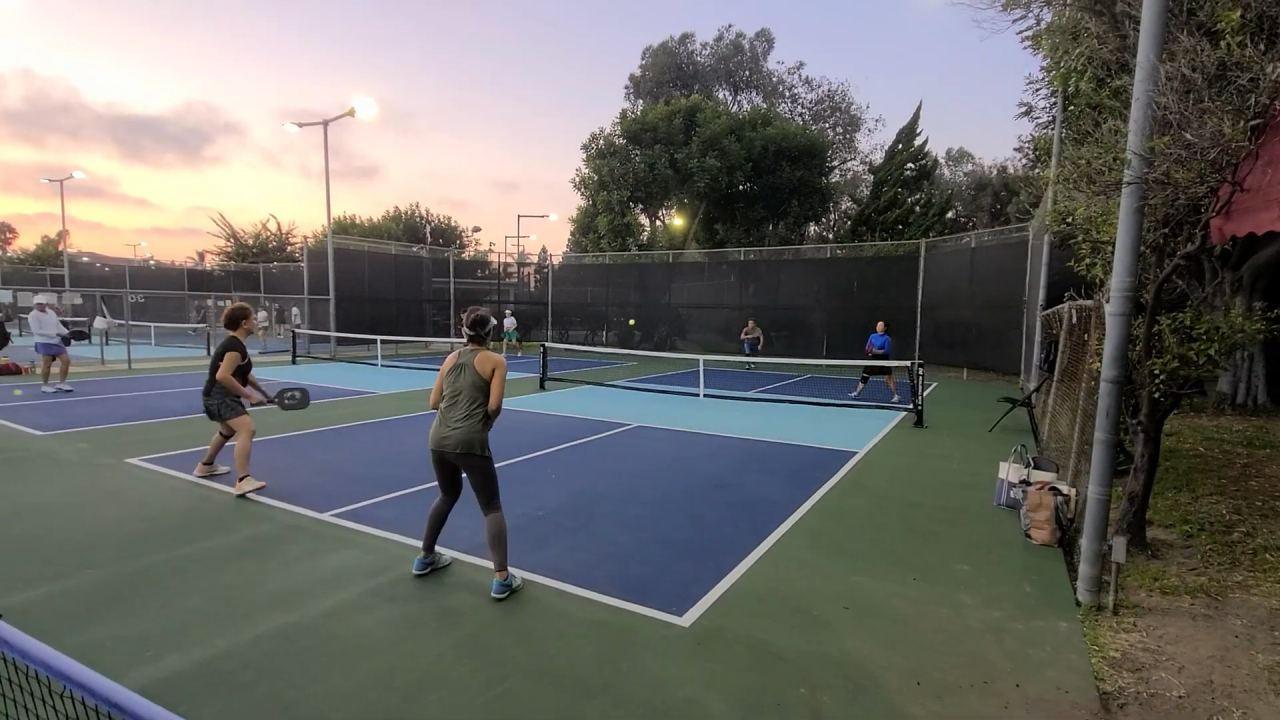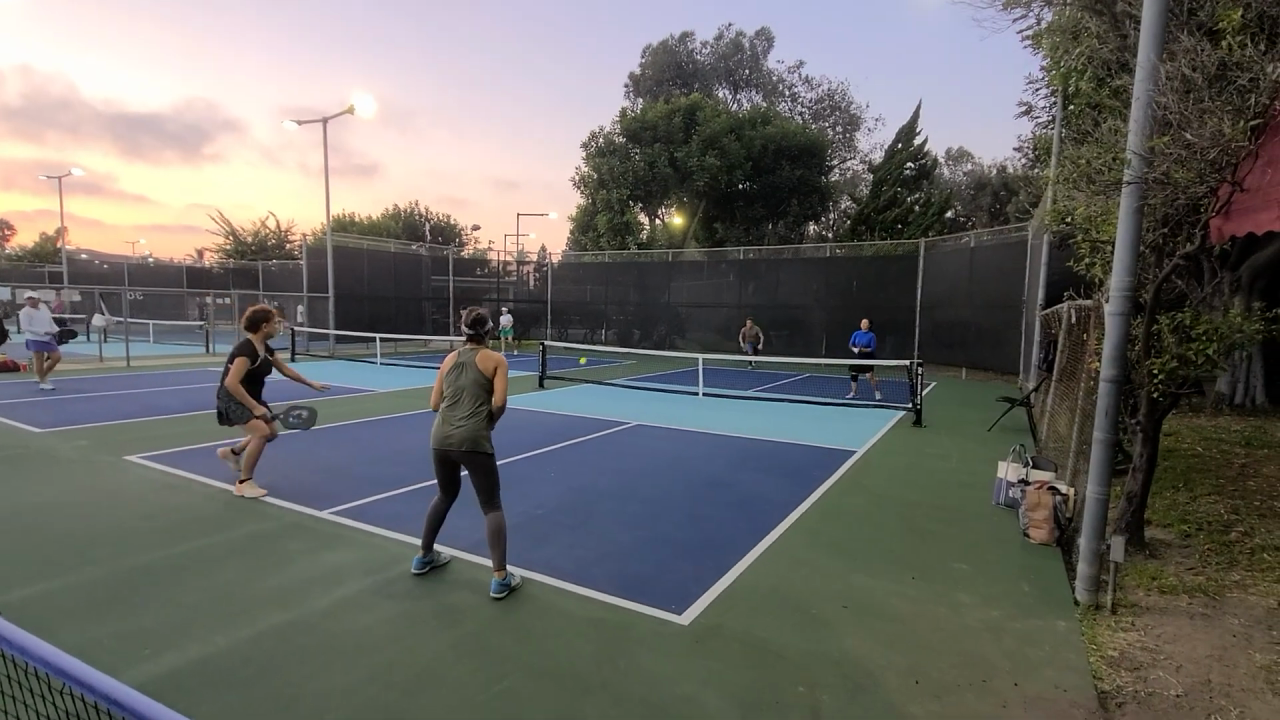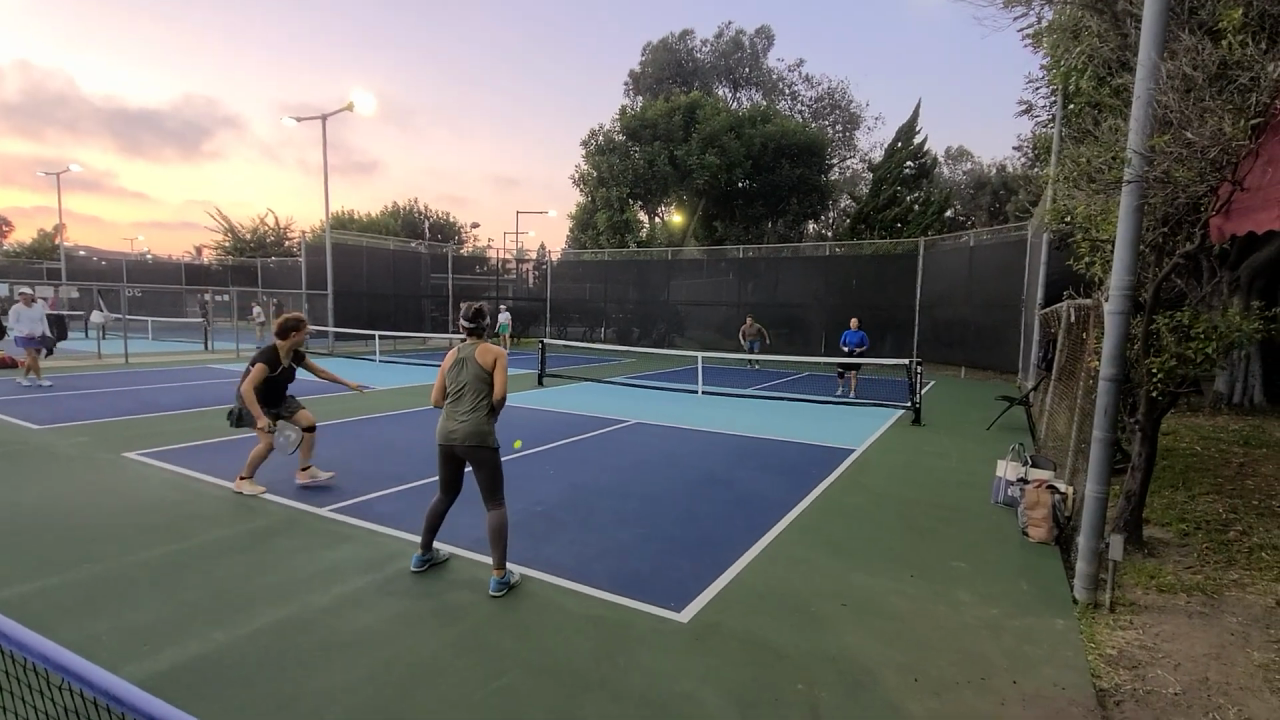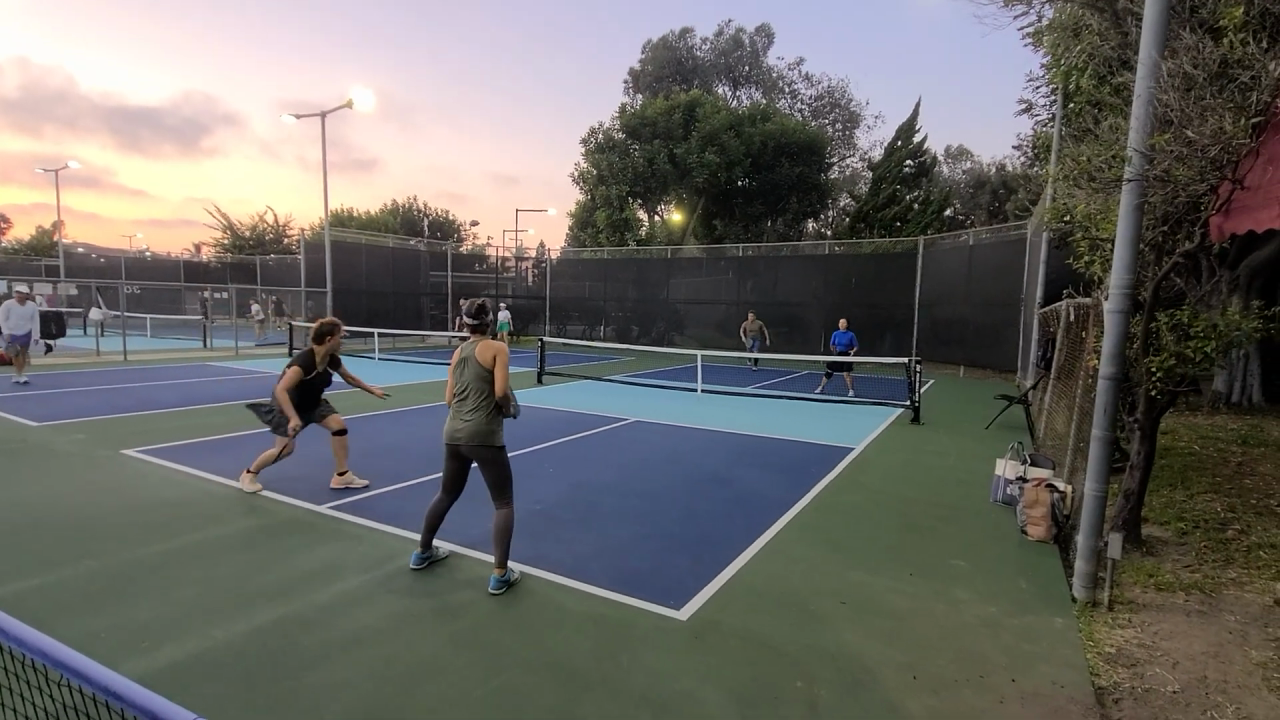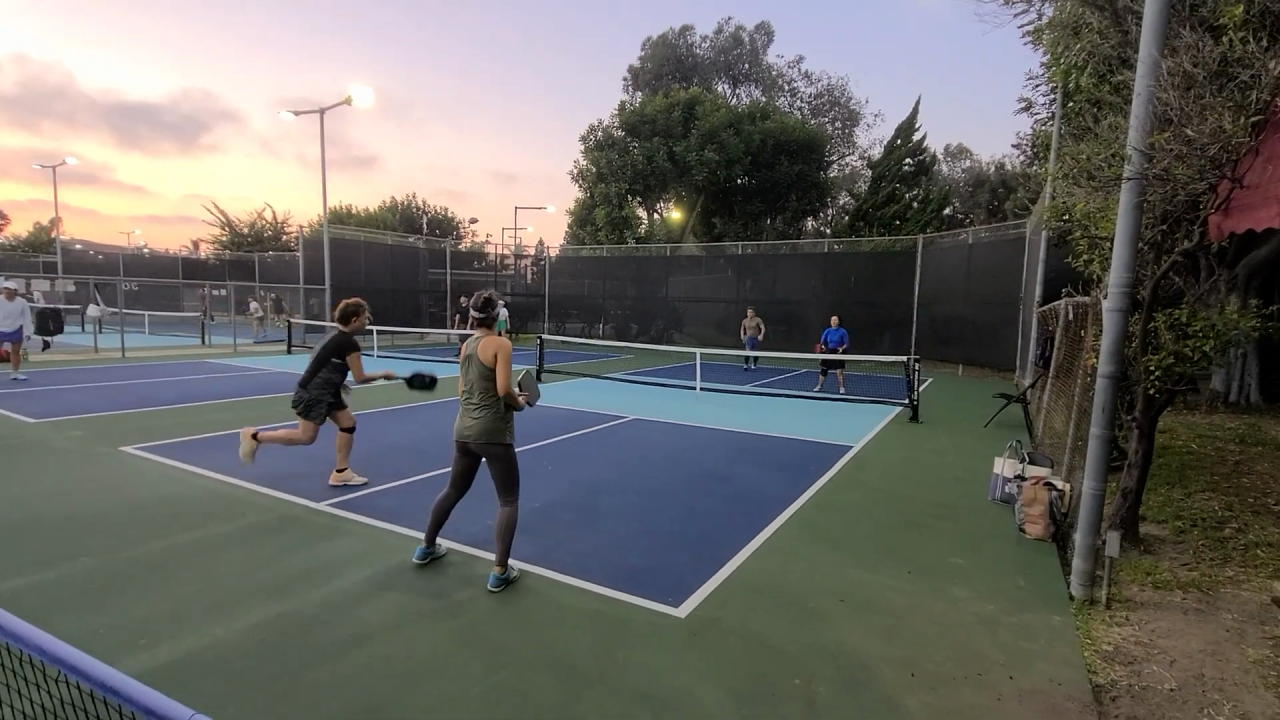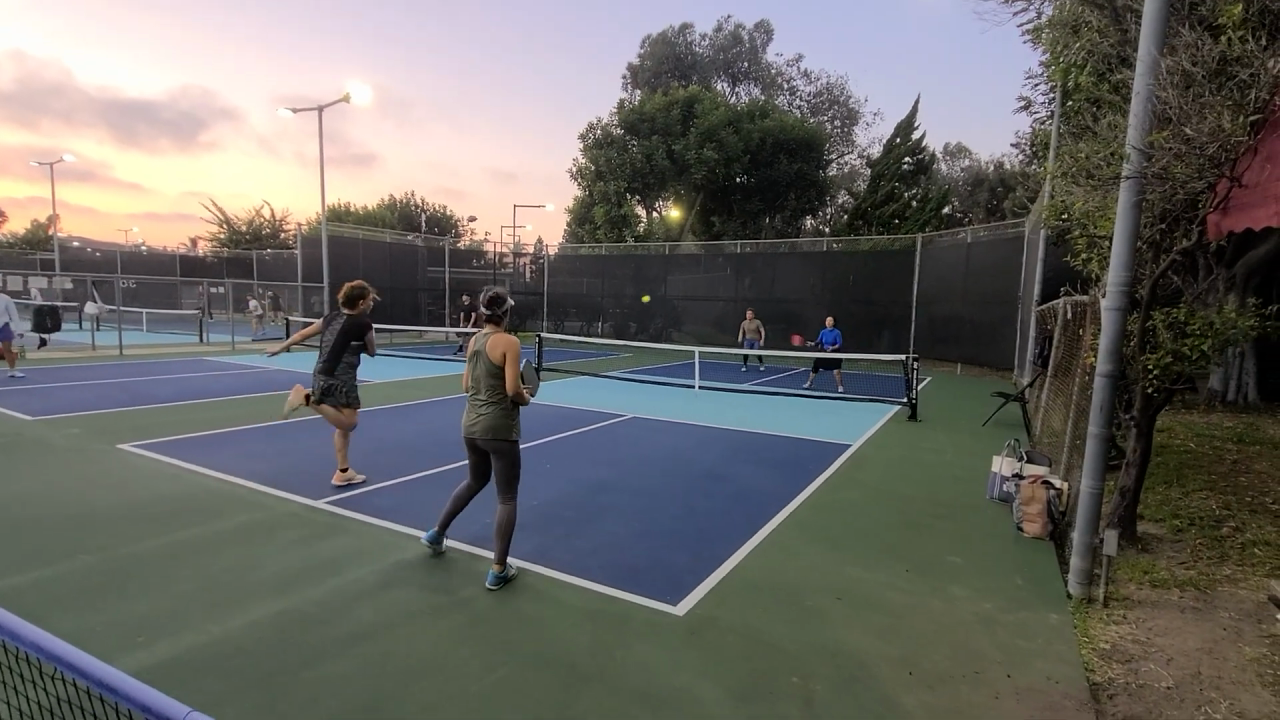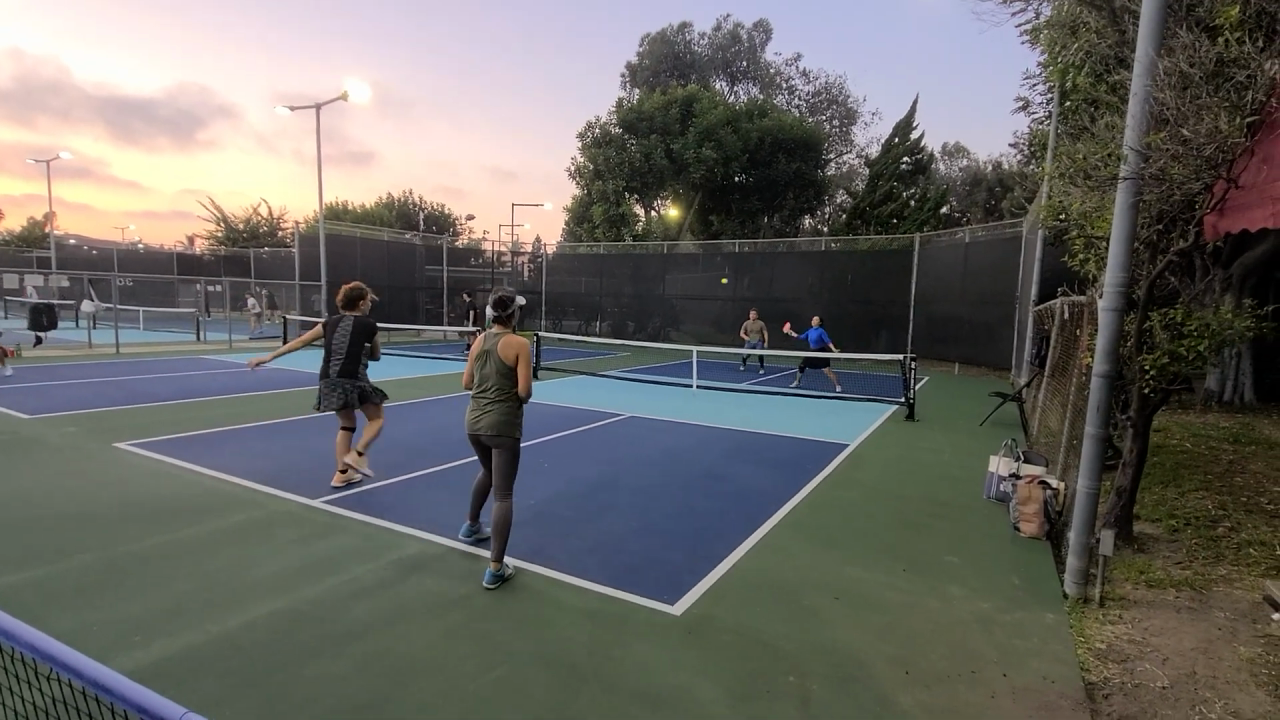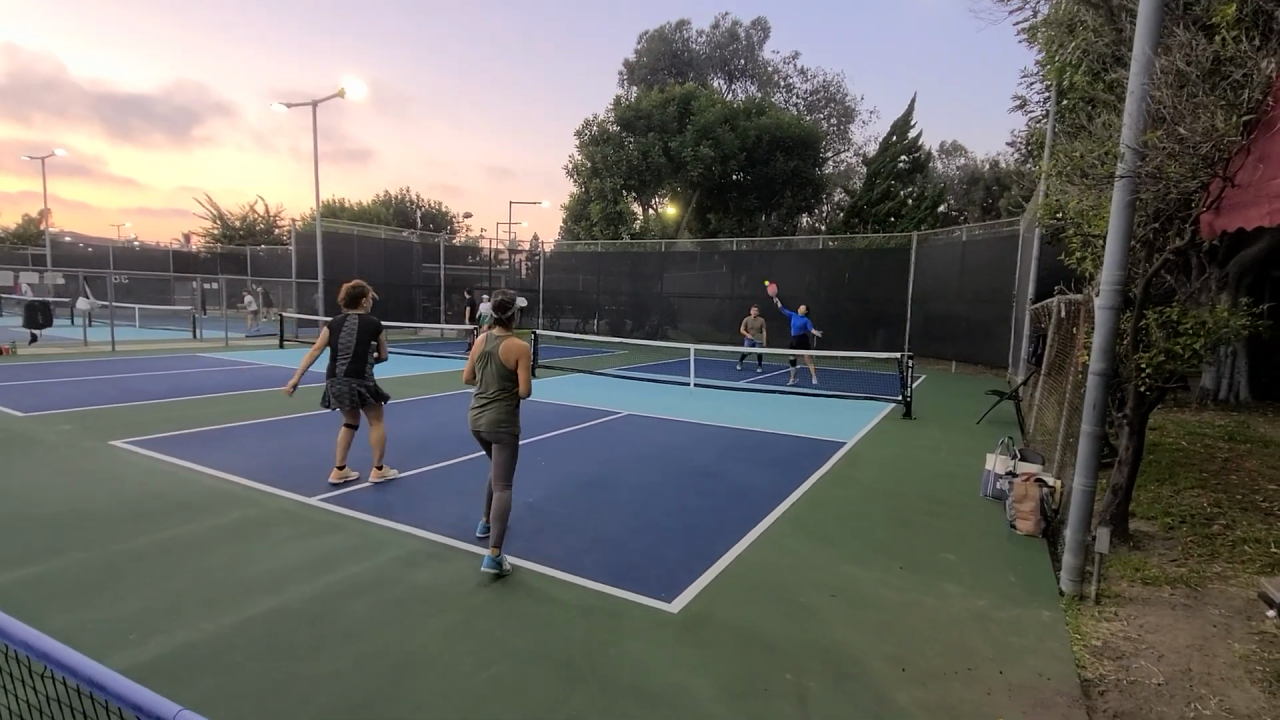
dt=0.2s
person 1, frame 1
left shoulder: (451, 359)
right shoulder: (495, 361)
left elbow: (434, 403)
right elbow: (494, 406)
left hip: (439, 439)
right hip: (471, 442)
left knee: (448, 495)
right knee: (492, 508)
left ankle: (425, 558)
right ankle: (501, 579)
person 1, frame 2
left shoulder: (450, 359)
right shoulder: (496, 360)
left elbow: (435, 404)
right elbow: (499, 403)
left hip: (442, 438)
right hip: (474, 441)
left knee: (446, 495)
right knee: (492, 507)
left ankle: (424, 557)
right ankle: (500, 578)
person 1, frame 3
left shoulder: (452, 355)
right shoulder: (496, 352)
left elbow: (436, 400)
right elbow: (499, 395)
left hip: (447, 434)
right hip: (478, 436)
left knee: (446, 494)
right knee: (495, 504)
left ankle: (423, 554)
right ankle: (499, 576)
person 1, frame 4
left shoulder: (458, 353)
right shoulder: (497, 348)
left elbow: (449, 399)
right elbow: (501, 392)
right wrist: (509, 409)
left hip: (454, 433)
right hip: (484, 435)
left knee: (447, 494)
right knee: (504, 503)
left ankle: (422, 552)
right ankle: (500, 574)
person 1, frame 5
left shoulder: (466, 346)
right shoulder: (500, 344)
right elbow: (504, 390)
right wrist: (519, 402)
left hip: (465, 430)
right hip: (493, 432)
left knee: (454, 489)
right knee: (509, 501)
left ankle: (426, 547)
right ankle: (499, 572)
person 1, frame 6
left shoulder: (474, 341)
right shoulder: (509, 342)
right elbow: (513, 390)
right wrist: (525, 398)
left hip: (472, 425)
right hip: (500, 429)
left knee: (475, 481)
right knee: (507, 498)
left ankle: (436, 533)
right ankle: (498, 570)
person 1, frame 7
left shoulder: (480, 340)
right shoulder: (519, 344)
left elbow: (467, 383)
right elbow: (524, 391)
right wrist: (510, 391)
left hip: (475, 422)
right hip: (503, 425)
left knee: (488, 473)
right knee: (503, 494)
left ankle: (471, 526)
right ankle: (495, 569)
person 1, frame 8
left shoulder: (481, 340)
right shoulder: (520, 347)
left elbow: (467, 378)
right elbow: (525, 391)
left hip: (477, 418)
right hip: (502, 423)
left knee: (497, 473)
right knee: (502, 486)
left ankle: (486, 523)
right ankle: (493, 556)
person 2, frame 1
left shoulder: (232, 343)
right shoulder: (235, 346)
left elbow: (246, 375)
right elbow: (222, 376)
left wrist: (265, 393)
right wrist: (248, 395)
left hip: (220, 396)
right hip: (220, 397)
left knee: (228, 430)
right knee: (247, 430)
left ankle: (206, 465)
right ankle: (243, 481)
person 2, frame 2
left shoulder: (265, 348)
right shoulder: (246, 351)
left elbow: (285, 369)
right elbow: (230, 383)
left wrist: (311, 383)
right wrist: (254, 406)
left hip: (251, 399)
right hip: (233, 400)
left knee: (270, 432)
right knee: (261, 433)
left ankle: (232, 453)
right ankle: (244, 482)
person 2, frame 3
left shoulder: (296, 355)
right shoulder: (267, 357)
left elbow: (320, 372)
right elbow: (246, 389)
left wrist: (348, 383)
right wrist: (260, 417)
left hip: (278, 400)
right hip: (253, 403)
left knee: (308, 422)
right knee: (268, 442)
left ankle: (305, 471)
right ankle: (243, 480)
person 2, frame 4
left shoulder: (332, 359)
right shoulder: (304, 361)
left elbow: (349, 378)
right elbow: (281, 390)
left wrist: (372, 390)
right wrist: (293, 418)
left hip: (312, 403)
right hip: (288, 405)
left knee: (338, 426)
right knee: (285, 448)
left ankle: (342, 476)
right ankle: (250, 475)
person 2, frame 5
left shoulder: (338, 337)
right shoulder: (349, 345)
right elbow: (360, 378)
left wrist: (352, 381)
right wrist: (383, 375)
left hip: (325, 390)
right hip: (314, 392)
left knee: (348, 424)
right knee: (306, 436)
left ankle: (341, 473)
right ankle: (254, 436)
person 2, frame 6
left shoulder: (331, 317)
right shoulder: (363, 324)
left elbow: (302, 334)
right elbow: (371, 352)
left wrist: (281, 348)
left hip: (323, 376)
right hip: (339, 379)
left knee: (346, 423)
right knee: (348, 423)
left ankle: (343, 472)
right ankle: (306, 398)
person 2, frame 7
left shoulder: (330, 323)
right shoulder: (369, 326)
left elbow: (300, 342)
right elbow: (376, 356)
left wrist: (269, 357)
left hip: (329, 381)
right hip: (354, 381)
left knee: (348, 425)
right knee: (377, 419)
left ankle: (342, 473)
right ankle: (357, 456)
person 2, frame 8
left shoulder: (333, 323)
right shoulder: (374, 324)
left elbow: (315, 351)
right elbow: (383, 356)
left wrist: (296, 377)
left hip: (335, 380)
right hip: (360, 380)
left knee: (350, 422)
right knee: (377, 422)
left ankle: (339, 471)
right ankle: (378, 470)
